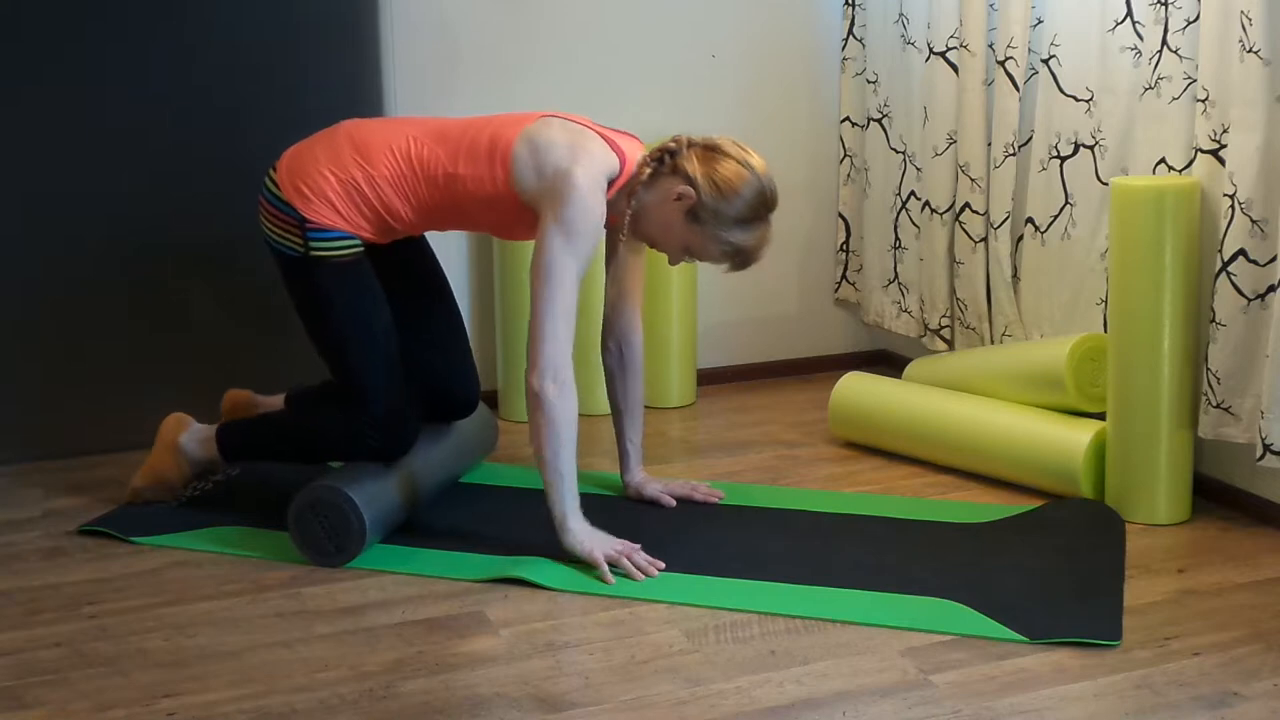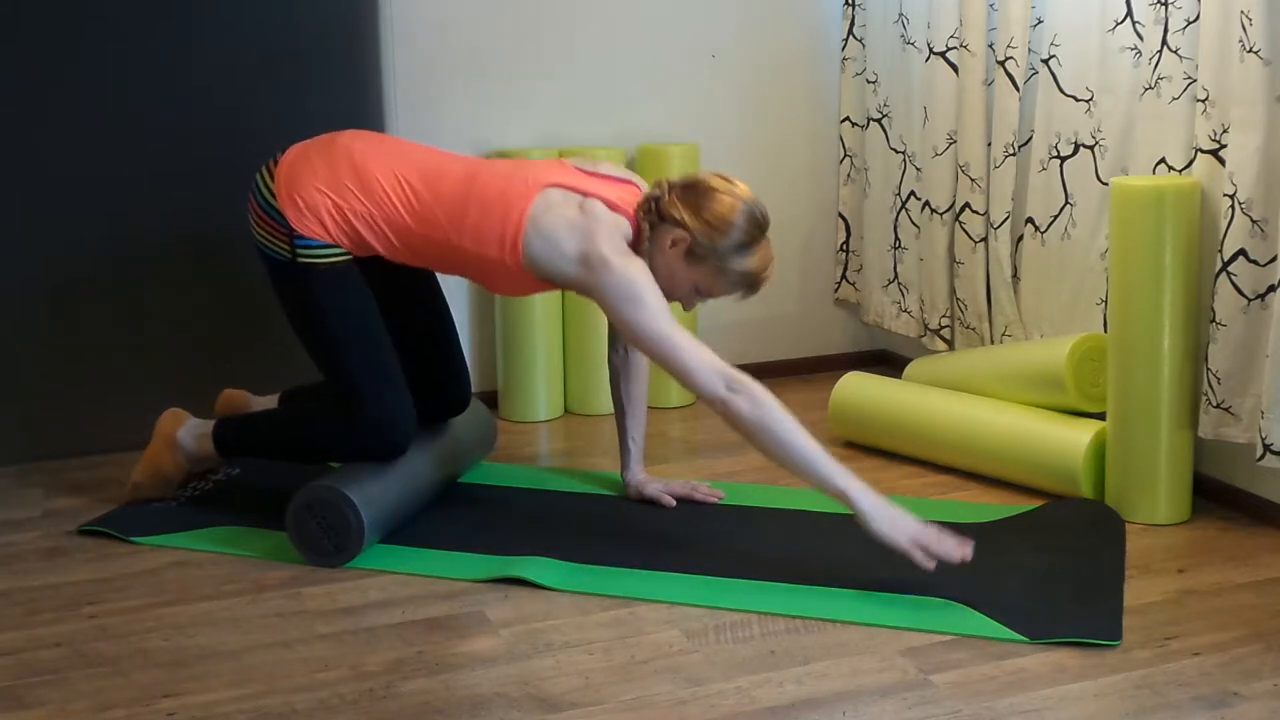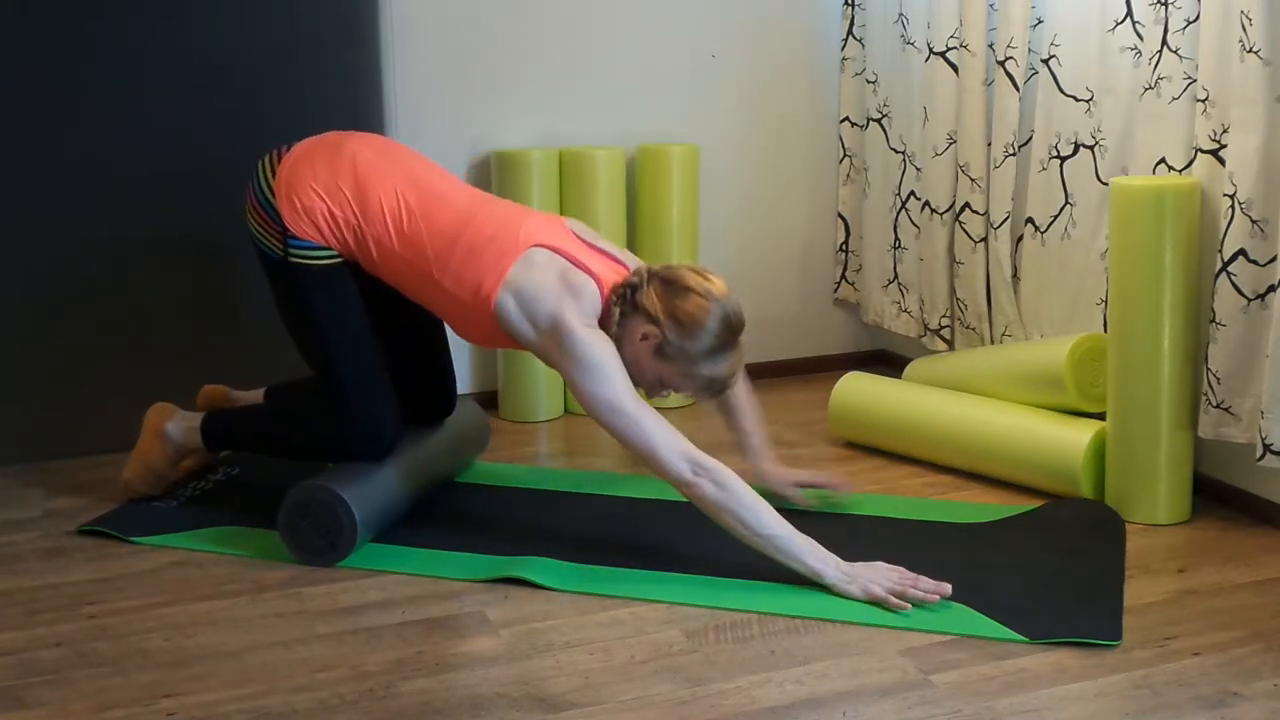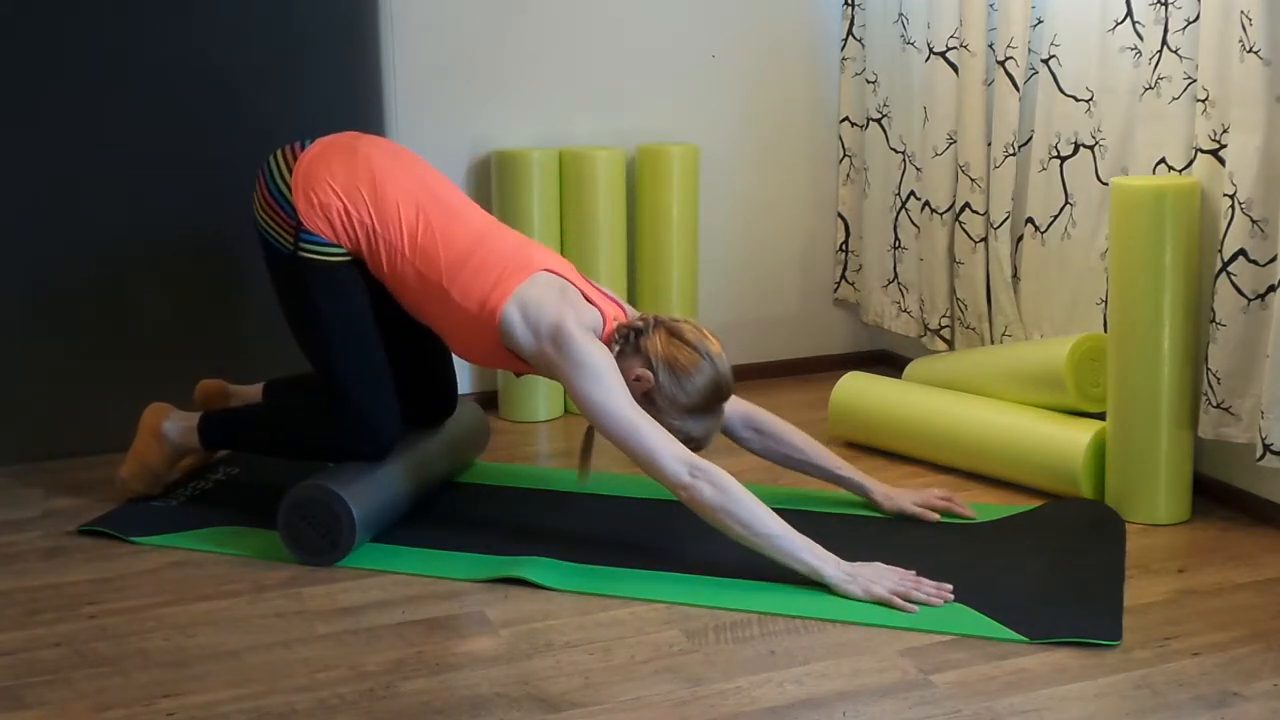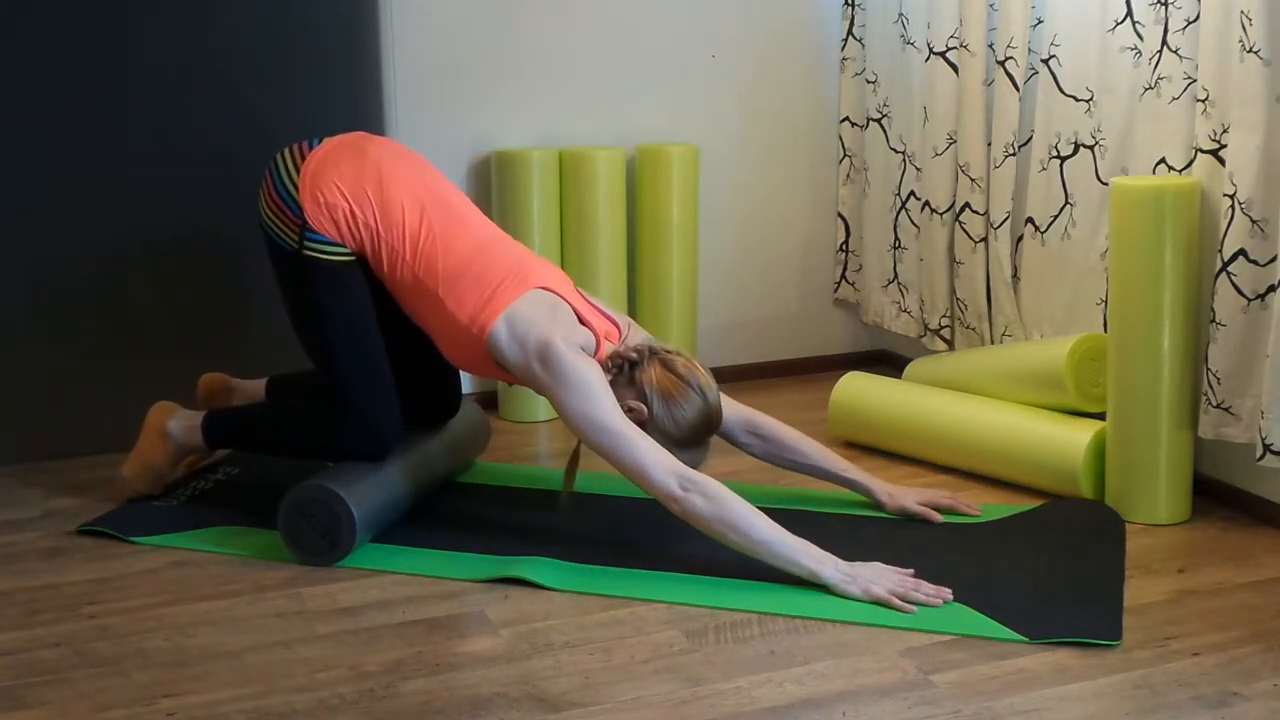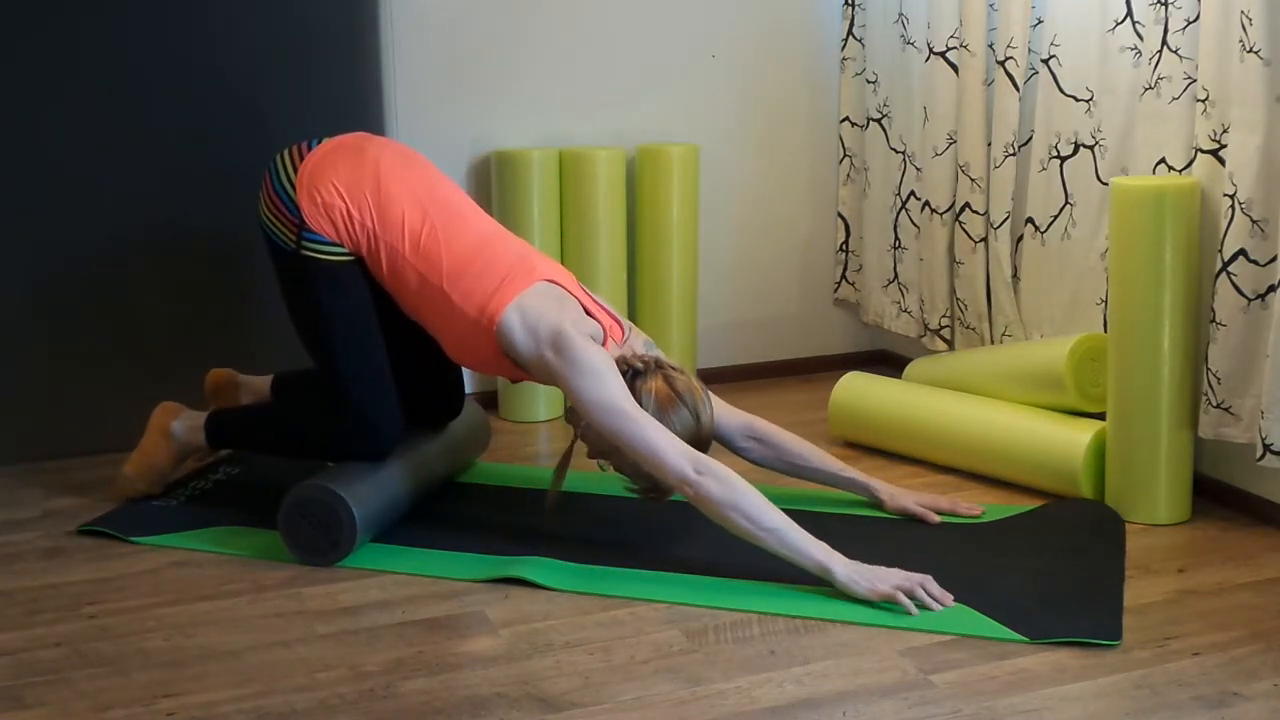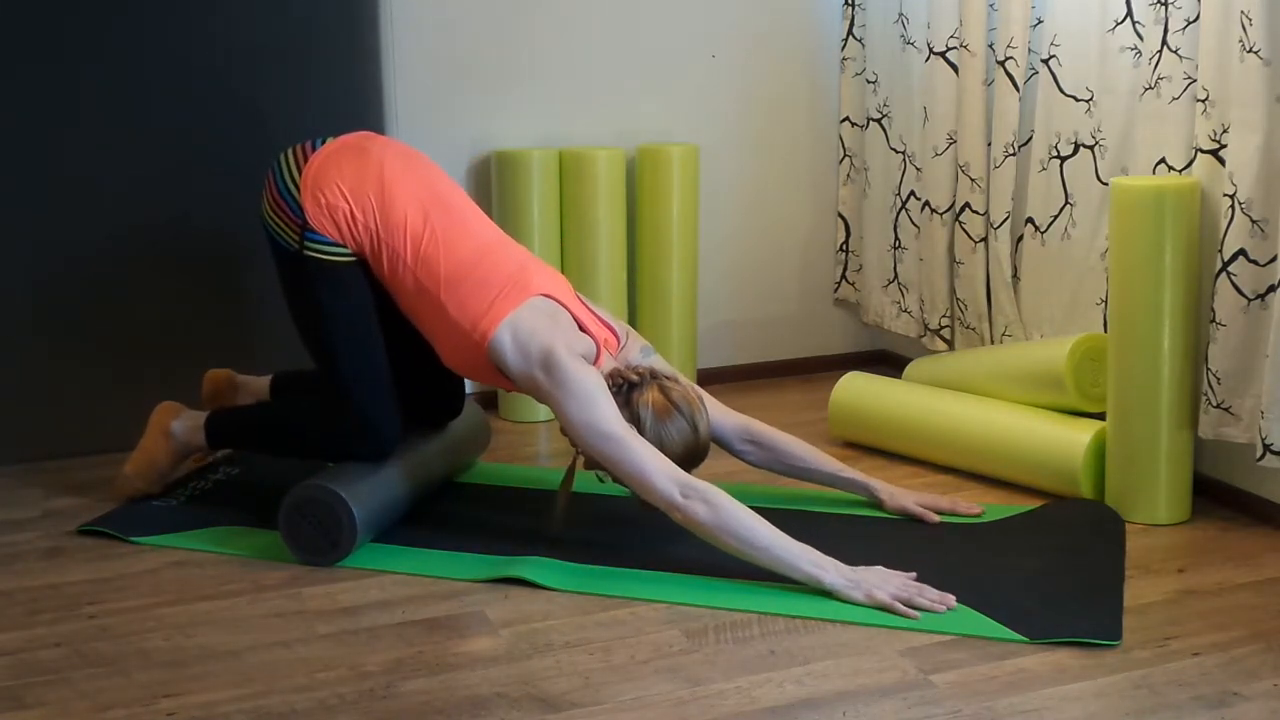
dt=0.7s
person 1, frame 1
left shoulder: (635, 183)
right shoulder: (583, 185)
left elbow: (623, 334)
right elbow: (548, 371)
left wrist: (635, 471)
right wrist: (572, 525)
left hip: (370, 201)
right hip: (317, 197)
left knee: (451, 396)
right knee: (385, 429)
left ankle: (264, 407)
right ankle: (195, 443)
person 1, frame 2
left shoulder: (634, 201)
right shoulder: (604, 252)
left elbow: (627, 338)
right elbow: (727, 389)
left wrist: (634, 471)
right wrist: (866, 501)
left hip: (358, 180)
right hip: (305, 206)
left knee: (443, 399)
right knee: (383, 428)
left ankle: (256, 408)
right ankle: (197, 437)
person 1, frame 3
left shoulder: (630, 281)
right shoulder: (572, 324)
left elbow: (716, 360)
right elbow: (691, 474)
left wrist: (764, 458)
right wrist: (838, 572)
left hip: (357, 176)
right hip: (303, 202)
left knee: (428, 406)
right knee: (368, 431)
left ankle: (241, 403)
right ankle: (187, 429)
person 1, frame 4
left shoulder: (622, 330)
right shoulder: (574, 343)
left elbow: (744, 418)
right elbow: (693, 478)
left wrist: (875, 488)
right wrist: (839, 574)
left hip: (361, 179)
right hip: (310, 196)
left knee: (427, 407)
right knee: (368, 428)
left ankle: (240, 398)
right ankle: (186, 426)
person 1, frame 5
left shoulder: (617, 338)
right shoulder: (563, 360)
left elbow: (742, 421)
right elbow: (685, 490)
left wrist: (878, 488)
right wrist: (841, 575)
left hip: (368, 175)
right hip: (320, 198)
left knee: (429, 406)
right knee: (368, 431)
left ankle: (243, 395)
right ankle: (190, 427)
person 1, frame 6
left shoulder: (618, 342)
right shoulder: (570, 348)
left elbow: (737, 428)
right elbow: (695, 474)
left wrist: (878, 489)
right wrist: (843, 571)
left hip: (369, 176)
right hip: (317, 197)
left knee: (432, 407)
right knee: (370, 430)
left ankle: (251, 390)
right ankle: (192, 429)
person 1, frame 7
left shoulder: (619, 347)
right shoulder: (561, 368)
left elbow: (739, 430)
right elbow: (684, 496)
left wrist: (879, 489)
right wrist: (843, 578)
left hip: (373, 175)
right hip: (321, 198)
left knee: (429, 407)
right knee: (370, 431)
left ankle: (250, 392)
right ankle: (193, 428)
